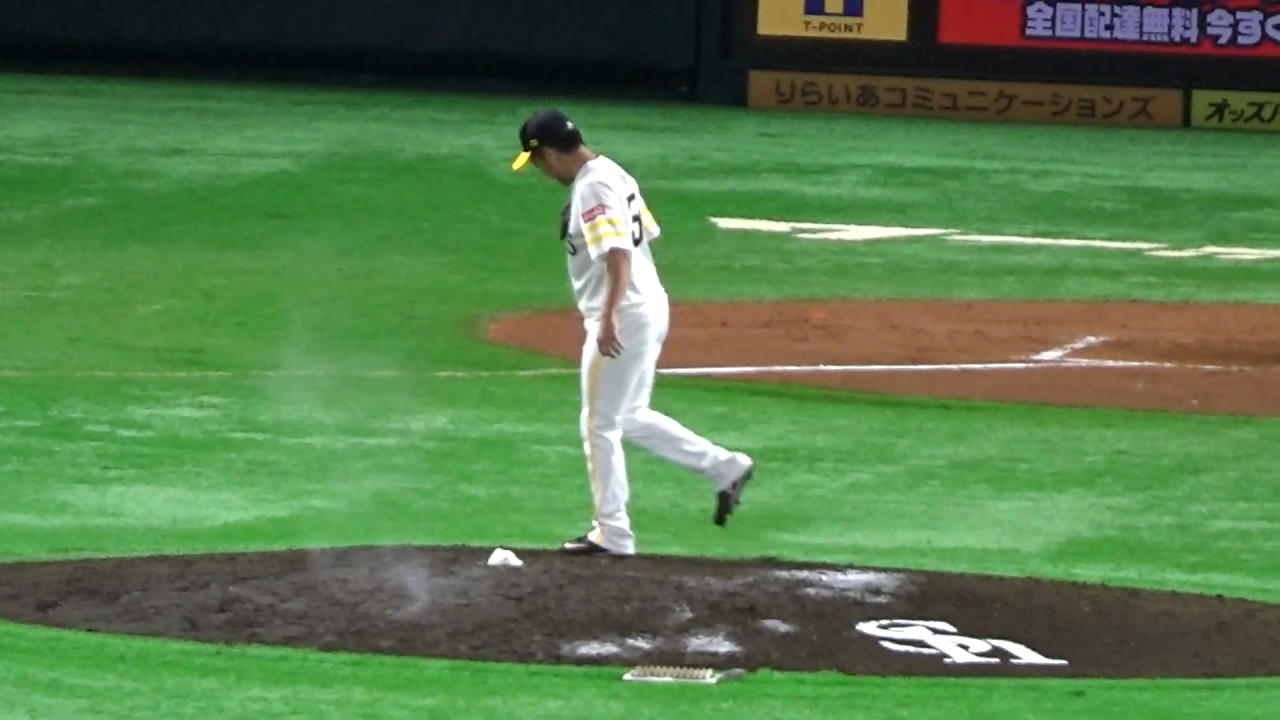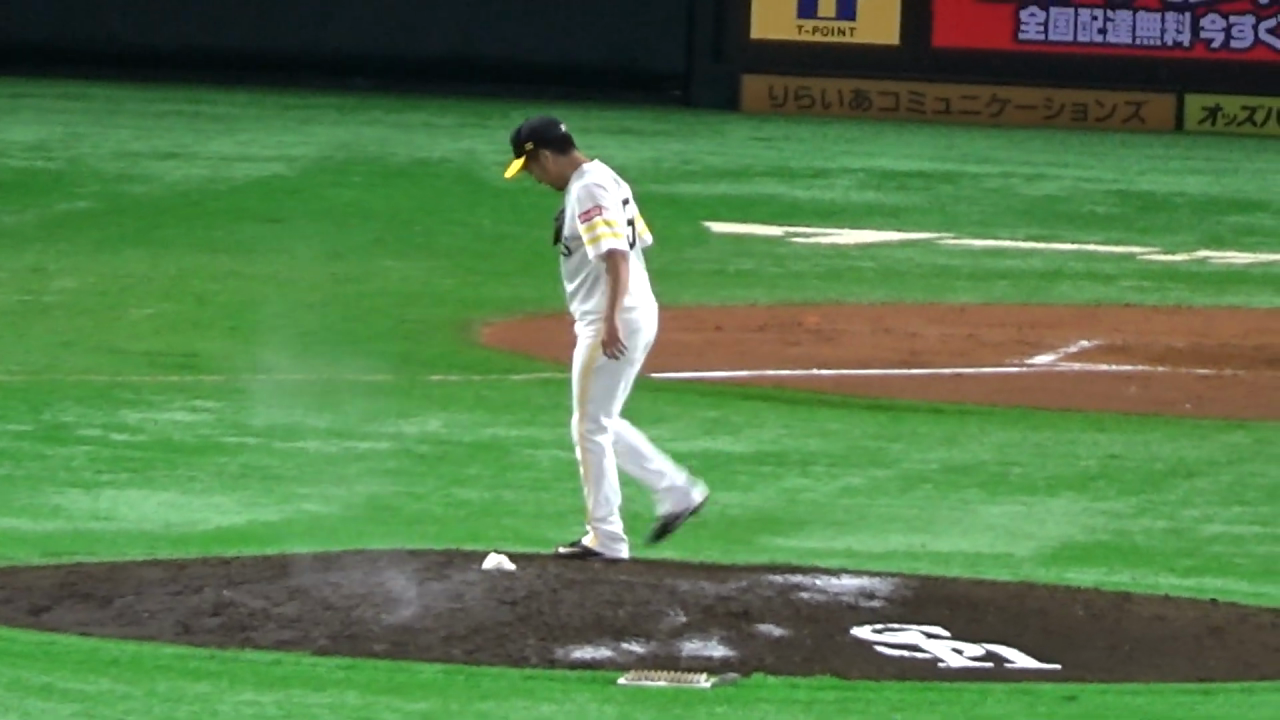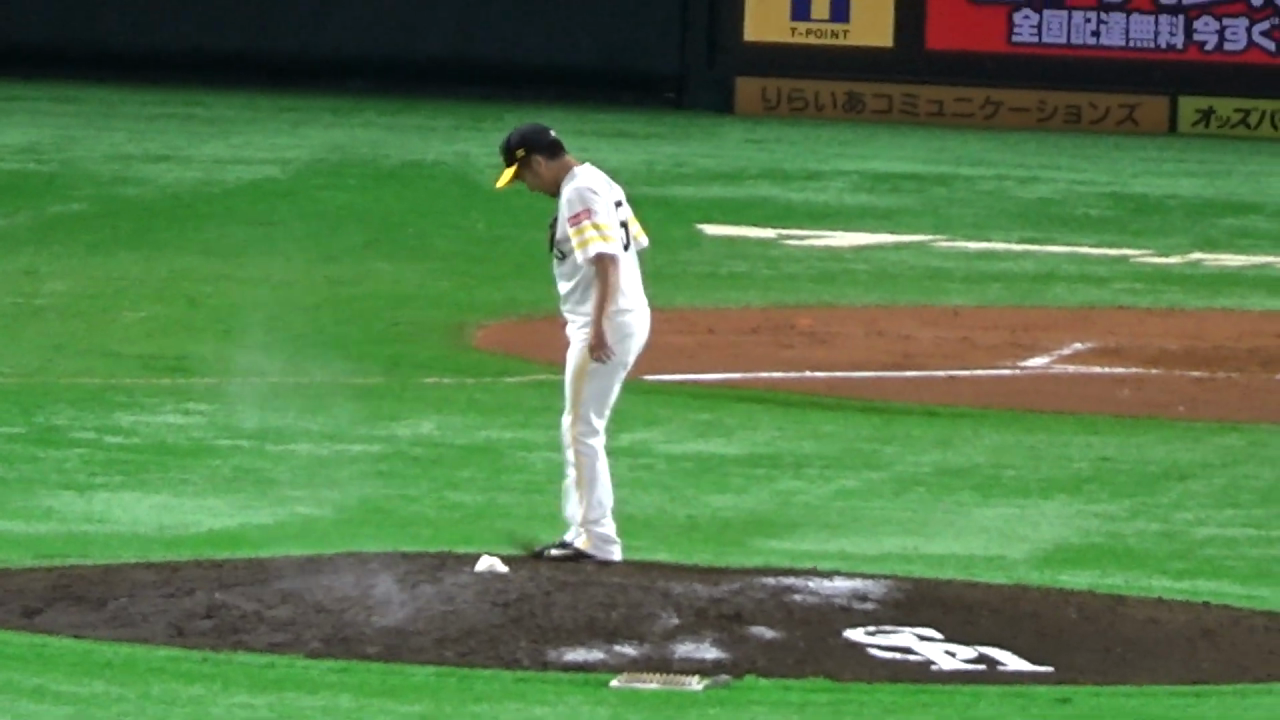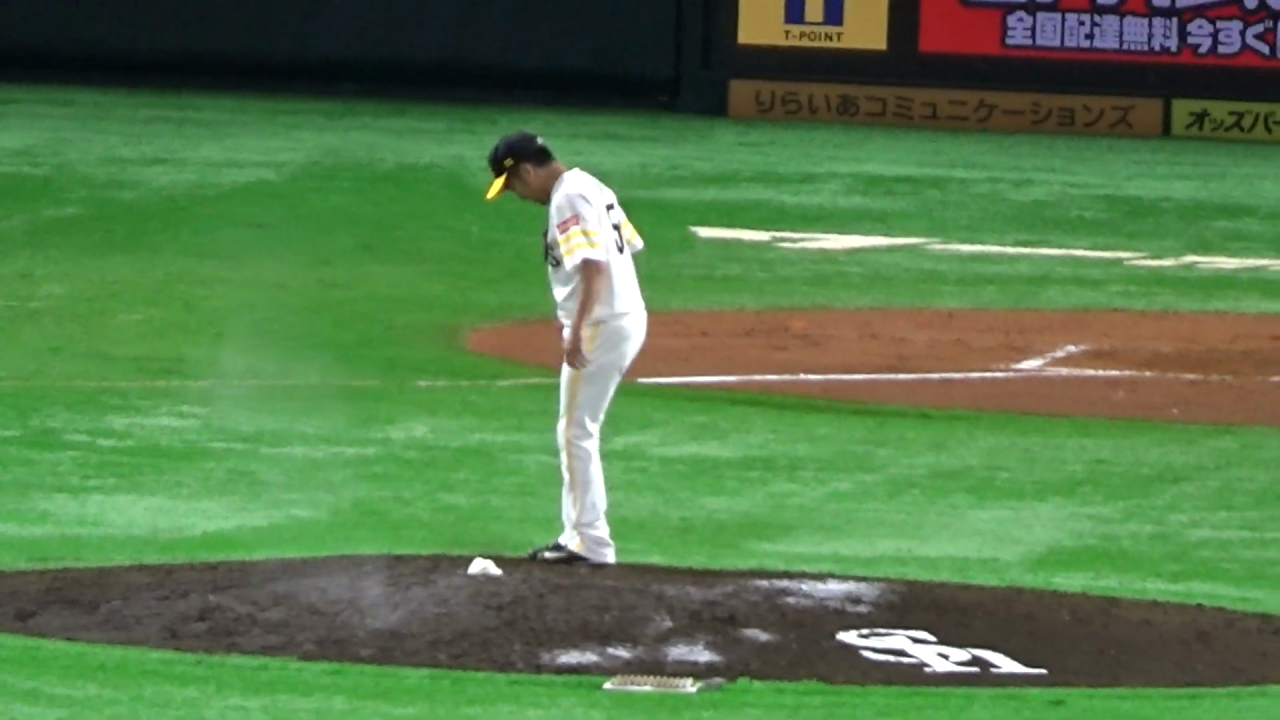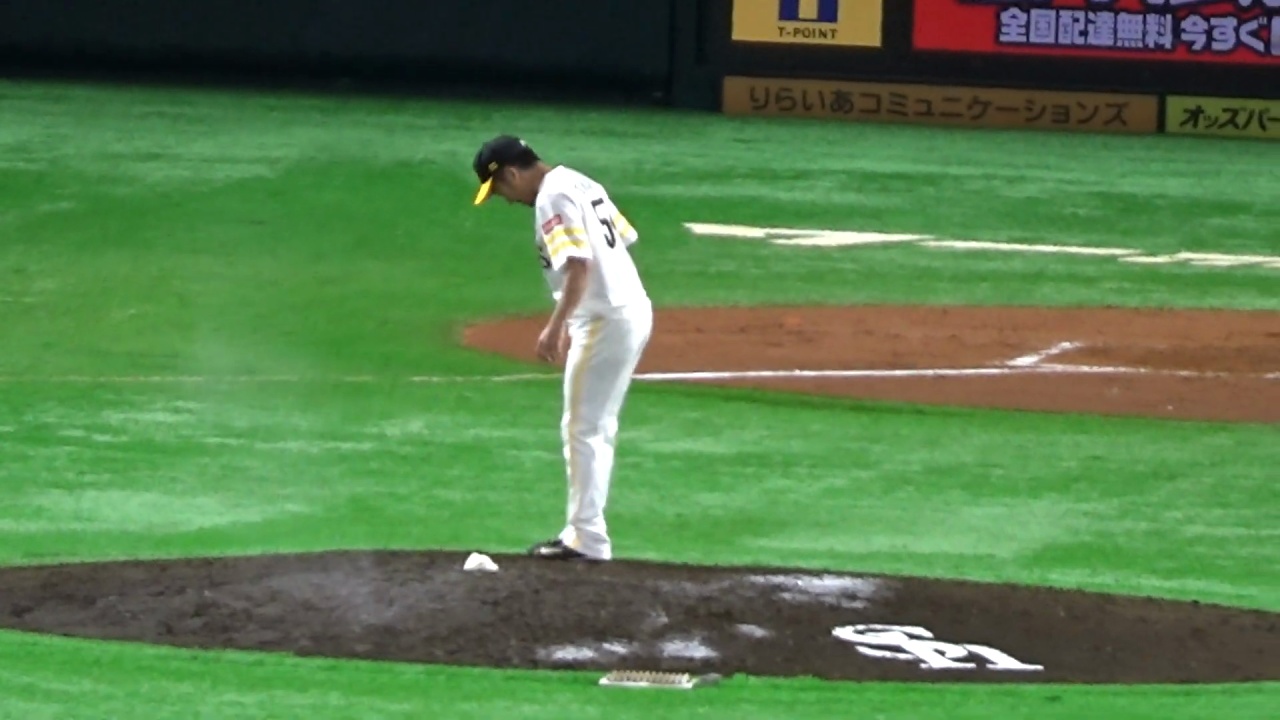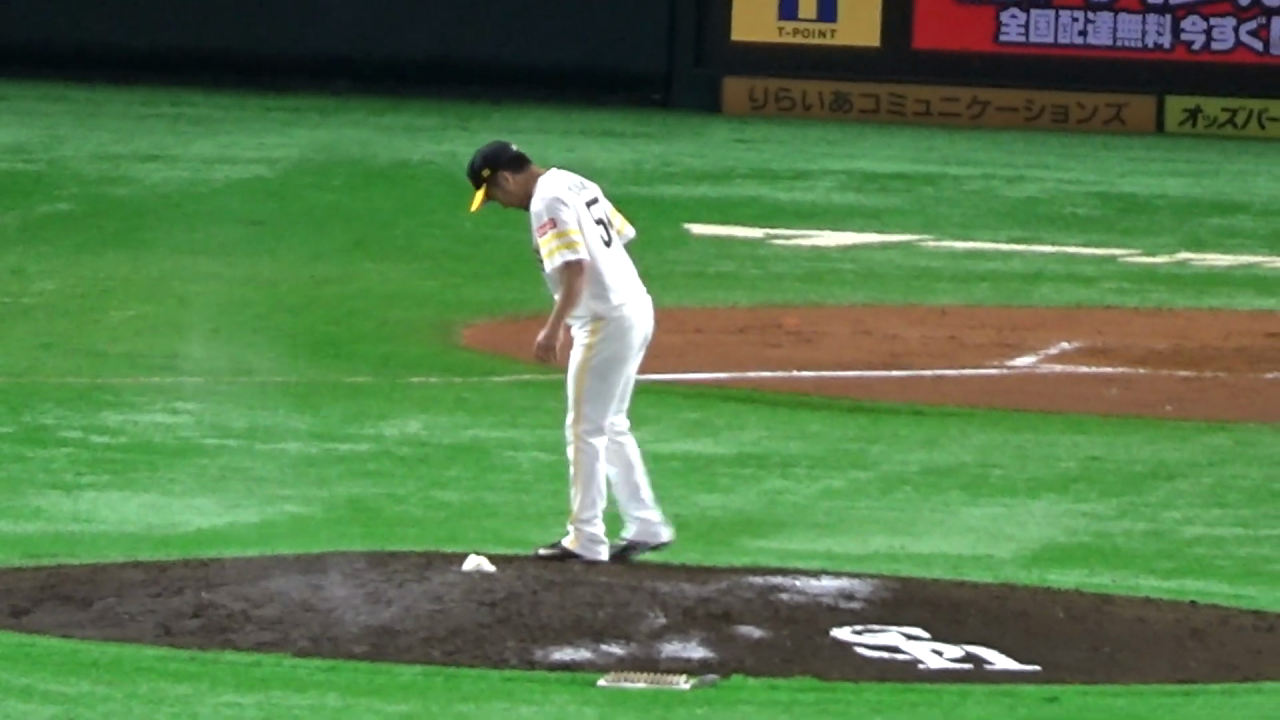
dt=0.1s
person 1, frame 1
left shoulder: (590, 187)
right shoulder: (614, 173)
left elbow: (618, 256)
right elbow: (648, 233)
left wrist: (606, 318)
left hip: (625, 318)
right hip: (648, 309)
left knee: (600, 426)
right knee: (632, 416)
left ankle: (613, 535)
right ankle: (725, 466)
person 1, frame 2
left shoulder: (587, 190)
right shoulder: (606, 180)
left elbow: (616, 257)
right elbow: (638, 242)
left wrist: (609, 320)
left hip: (617, 323)
right hip: (630, 318)
left knee: (590, 430)
right knee: (605, 423)
left ankle: (606, 539)
right ankle: (677, 491)
person 1, frame 3
left shoulder: (579, 191)
right shoulder: (598, 182)
left elbow: (605, 259)
right elbow: (636, 244)
left wrist: (599, 323)
left hip: (610, 323)
right hip: (628, 317)
left knee: (581, 430)
right knee: (584, 428)
left ankle: (597, 541)
right ankle: (583, 531)
person 1, frame 4
left shoulder: (566, 198)
right shoulder: (592, 186)
left elbow: (592, 267)
right elbow: (631, 245)
left wrist: (574, 329)
left hip: (604, 325)
right hip: (628, 319)
left knee: (576, 433)
right knee: (583, 430)
left ankle: (590, 542)
right ankle: (579, 532)
person 1, frame 5
left shoulder: (552, 197)
right shoulder: (580, 183)
left elbow: (579, 265)
right elbow: (625, 238)
left wrist: (556, 325)
left hip: (606, 320)
right hip: (632, 312)
left knee: (582, 430)
right knee: (597, 429)
left ankle: (588, 538)
right ankle: (583, 529)
person 1, frame 6
left shoulder: (546, 202)
right shoulder: (576, 184)
left elbow: (576, 266)
right elbow: (622, 236)
left wrist: (554, 326)
left hip: (607, 321)
right hip: (635, 310)
left knee: (585, 432)
right knee: (608, 426)
left ankle: (586, 540)
right ankle: (645, 524)
